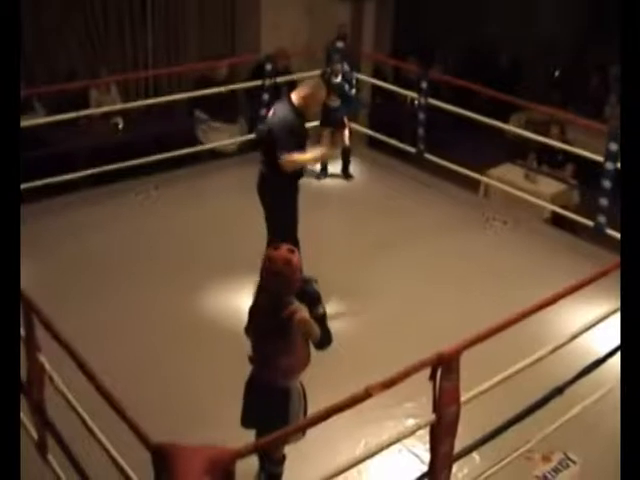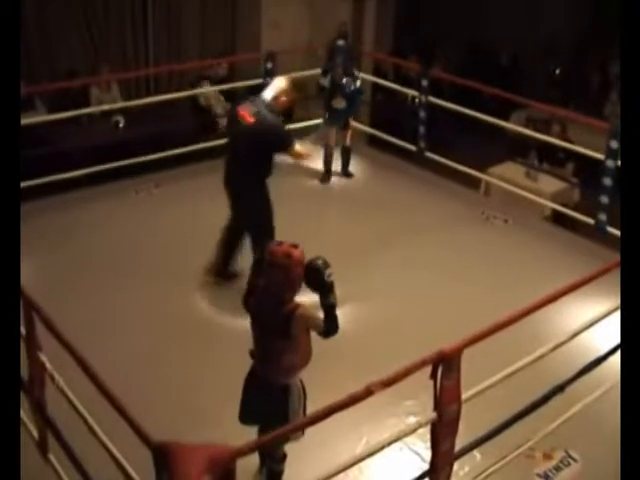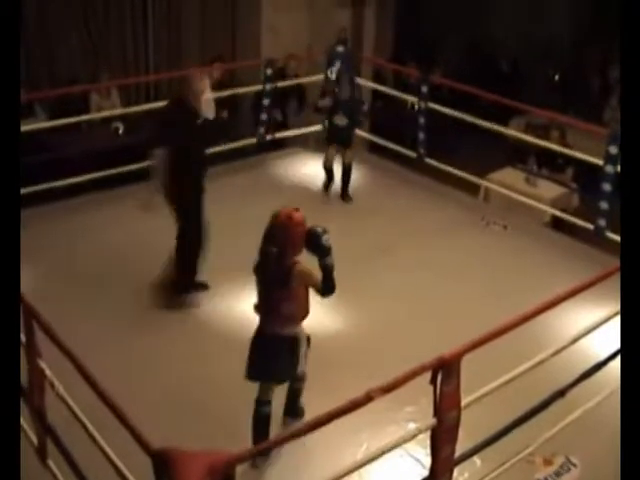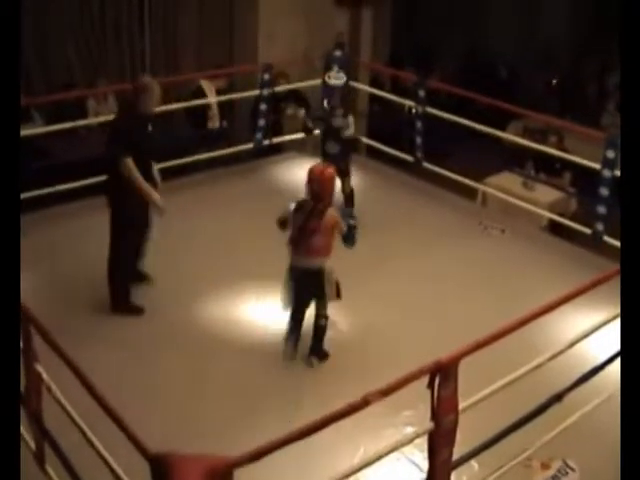
dt=0.7s
person 1, frame 1
left shoulder: (258, 307)
right shoulder: (298, 319)
right elbow: (323, 341)
right wrist: (316, 308)
left hip: (259, 381)
right hip: (285, 388)
left knee: (263, 433)
right knee: (277, 444)
person 1, frame 2
left shoulder: (258, 300)
right shoulder: (299, 315)
right elbow: (330, 329)
left wrist: (259, 269)
right wrist: (327, 294)
left hip: (259, 378)
right hip: (284, 386)
left knee: (265, 427)
right knee: (277, 441)
person 1, frame 3
left shoulder: (266, 261)
right shoulder: (299, 270)
right elbow: (327, 289)
left wrist: (269, 237)
right wrist: (325, 257)
left hip: (266, 333)
right hip: (291, 335)
left knee: (265, 390)
right knee: (298, 374)
left ankle: (260, 448)
right ankle: (291, 412)
person 1, frame 4
left shoulder: (300, 205)
right shoulder: (330, 214)
left elbow: (282, 223)
right elbow: (349, 240)
right wrist: (352, 226)
left hip: (296, 266)
right hip: (317, 268)
left knee: (299, 304)
right knee: (321, 306)
left ankle: (292, 340)
right ankle: (315, 352)
person 2, frame 1
left shoulder: (293, 111)
right shoulder: (283, 118)
right elbow: (287, 162)
left wrist: (315, 154)
right wrist: (318, 154)
left hip: (284, 183)
right hip: (276, 186)
left knee: (288, 234)
right knee: (282, 237)
person 2, frame 2
left shoulder: (244, 106)
right shoulder: (271, 123)
left elbow: (229, 125)
right elbow: (296, 152)
left hip: (233, 179)
right hip: (251, 185)
left knee: (238, 223)
right knee: (263, 236)
left ankle: (220, 268)
person 2, frame 3
left shoulder: (192, 110)
right shoulder: (173, 115)
right elbow: (159, 154)
right wrist: (162, 187)
left hip: (193, 181)
right hip: (183, 184)
left knee: (189, 231)
right knee: (193, 233)
left ankle: (186, 280)
right ankle: (174, 286)
person 2, frame 4
left shoulder: (142, 116)
right shoulder: (125, 124)
right elbow: (126, 164)
left wrist: (154, 172)
right wrist: (150, 193)
left hip: (137, 187)
right hip: (124, 190)
left knee: (140, 230)
right knee: (123, 241)
left ankle: (131, 271)
right ankle: (120, 299)
person 3, frame 1
left shoulder: (347, 78)
right shoulder: (325, 78)
left elbow: (351, 97)
left hip: (341, 116)
right hip: (327, 115)
left knee: (346, 144)
right knee: (324, 144)
left ankle: (346, 170)
right ankle: (324, 170)
person 3, frame 2
left shoulder: (350, 81)
right shoulder: (329, 79)
left elbow: (358, 93)
right elbow: (322, 86)
left hip: (345, 117)
right hip: (332, 117)
left knee: (346, 144)
right knee: (329, 145)
left ankle: (345, 168)
right ankle: (327, 171)
person 3, frame 3
left shoulder: (354, 101)
right shoulder: (332, 98)
left elbow: (362, 114)
right elbow: (319, 107)
right wrist: (325, 95)
left hip: (347, 135)
right hip: (333, 133)
left knee: (347, 163)
right knee: (328, 162)
left ankle: (345, 191)
right ankle: (329, 179)
person 3, frame 4
left shoulder: (347, 118)
right shoulder: (324, 117)
left elbow: (349, 139)
right elbow: (308, 130)
right wrist: (308, 122)
left hip: (342, 159)
right hip: (327, 158)
left knee: (346, 188)
left ankle: (349, 209)
